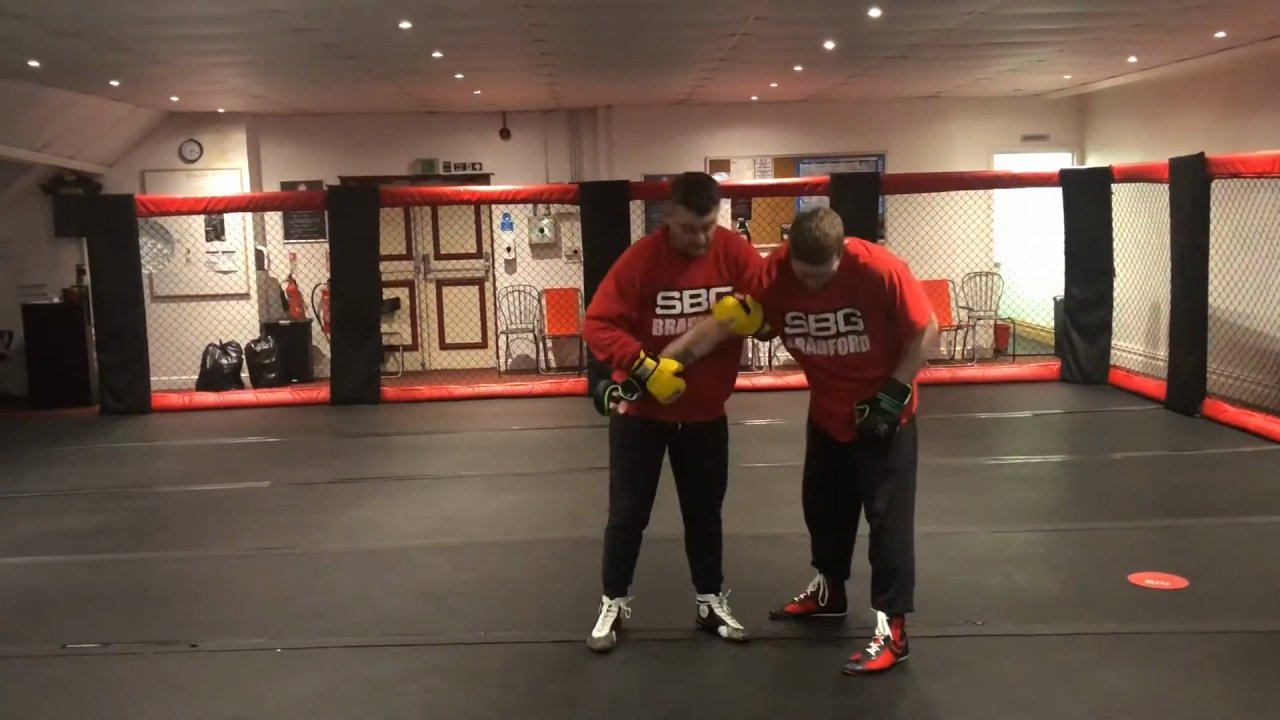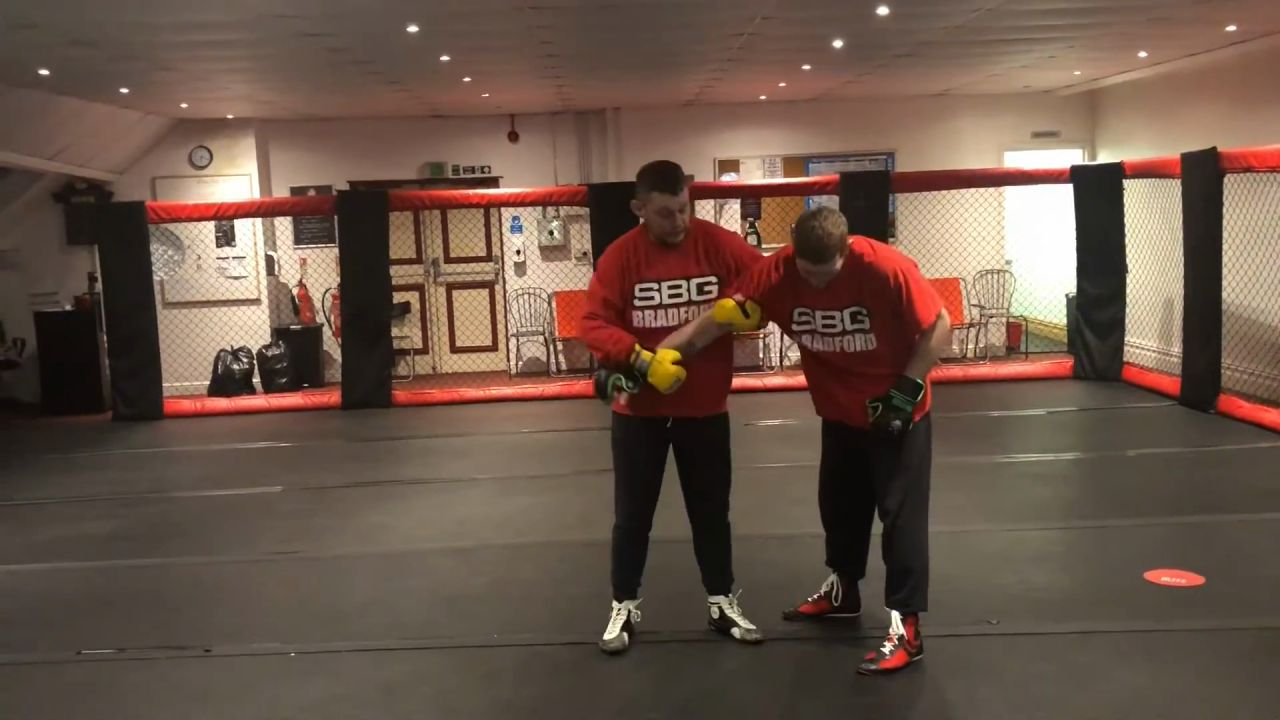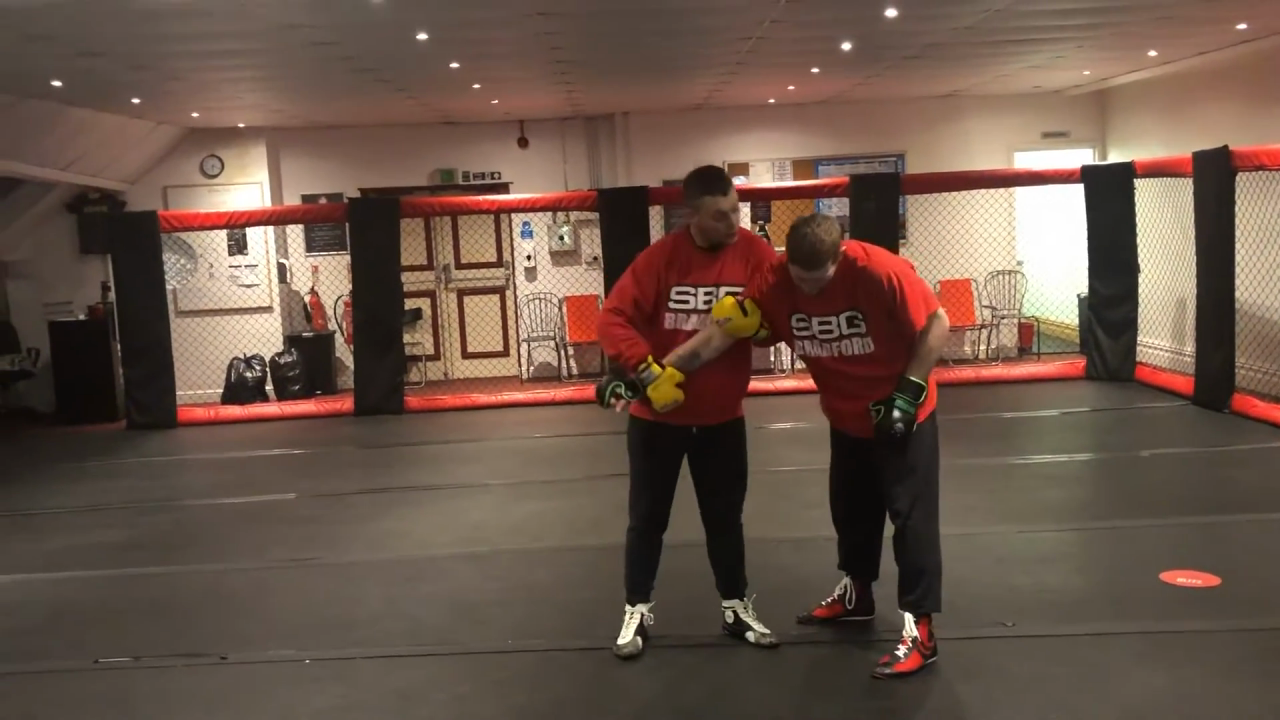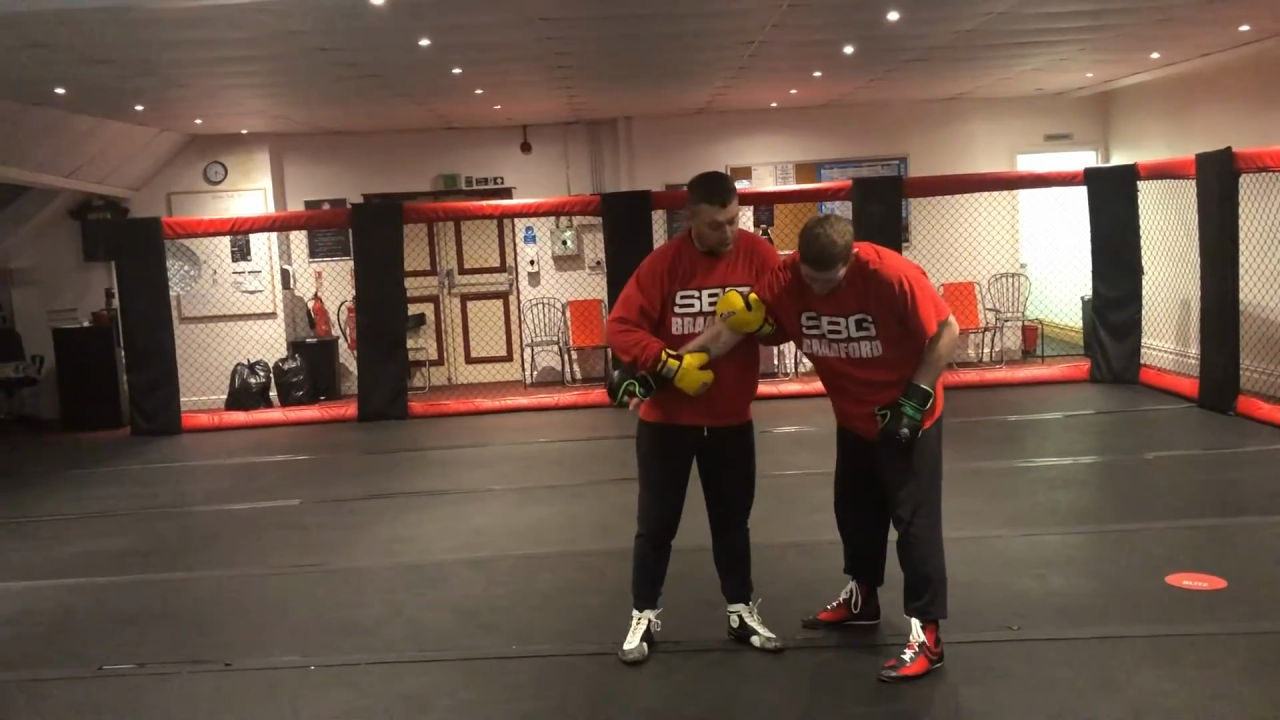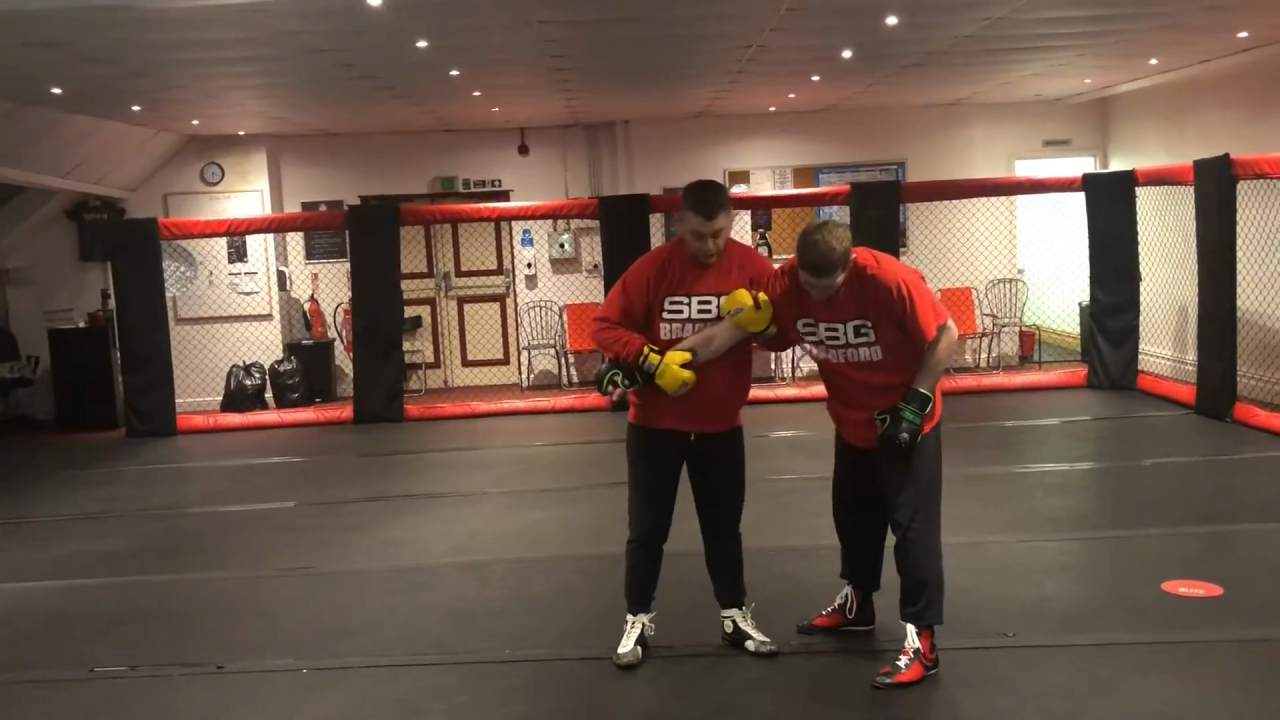
dt=0.3s
person 1, frame 1
left shoulder: (736, 252)
right shoulder: (640, 258)
right elbow: (598, 324)
left wrist: (749, 314)
right wrist: (647, 368)
left hip: (705, 413)
right hip: (641, 409)
left knee: (705, 513)
right knee: (627, 514)
left ankle: (711, 603)
right ankle: (614, 604)
person 1, frame 2
left shoulder: (717, 243)
right shoulder: (621, 256)
right elbow: (593, 323)
right wrist: (644, 362)
left hip: (705, 410)
right hip: (639, 411)
left knee: (712, 512)
right knee: (632, 515)
left ankle: (722, 604)
right ankle: (624, 607)
person 1, frame 3
left shoulder: (754, 253)
right shoulder: (659, 259)
right elbow: (613, 320)
right wrist: (649, 374)
left hip: (723, 417)
right hip: (657, 415)
left knee: (725, 518)
right knee: (647, 518)
left ankle: (736, 608)
right ankle: (637, 611)
person 1, frame 4
left shoulder: (757, 254)
right shoulder: (663, 262)
right elbow: (620, 327)
right wrist: (671, 366)
left hip: (731, 419)
right hip: (666, 419)
left knee: (732, 521)
right knee: (656, 522)
left ankle: (741, 612)
right ankle: (643, 616)
person 1, frame 5
left shoulder: (752, 265)
right shoulder: (654, 267)
right elbow: (605, 325)
right wrist: (653, 362)
left hip: (721, 425)
right hip: (655, 423)
left knee: (723, 526)
right knee: (647, 528)
left ankle: (735, 617)
right ankle: (637, 620)
person 2, frame 1
left shoulder: (880, 269)
right shoulder: (773, 274)
left elbow: (925, 331)
right elbow: (717, 326)
left wrist: (892, 394)
left hip: (883, 410)
right hip: (826, 412)
left knee: (887, 513)
right knee: (822, 505)
left ankle: (892, 628)
right ankle: (829, 590)
person 2, frame 2
left shoulder: (887, 268)
right shoulder: (777, 273)
left elbow: (938, 326)
right elbow: (717, 320)
left wrist: (905, 391)
left hip: (898, 410)
right hip: (839, 412)
left knee: (902, 511)
right knee: (839, 504)
left ankle: (906, 626)
right ankle: (842, 589)
person 2, frame 3
left shoulder: (881, 271)
right shoulder: (775, 281)
left elbow: (936, 324)
right elbow: (721, 332)
left wrist: (908, 393)
left hip: (903, 412)
right hip: (846, 416)
left knee: (911, 513)
right knee: (849, 508)
left ankle: (919, 630)
right ankle: (856, 593)
person 2, frame 4
left shoulder: (892, 275)
right shoulder: (786, 279)
left elbow: (946, 331)
right elbow: (733, 326)
left wrist: (914, 398)
left hip: (908, 417)
right hip: (853, 419)
left knee: (915, 518)
right knee: (854, 510)
left ankle: (926, 634)
right ankle: (860, 597)
person 2, frame 5
left shoulder: (891, 280)
right shoulder: (785, 285)
left elbow: (944, 335)
right elbow: (730, 329)
left wrist: (914, 402)
left hip: (906, 421)
right hip: (852, 424)
left knee: (913, 524)
right knee: (853, 515)
left ankle: (921, 640)
right ankle: (856, 602)
